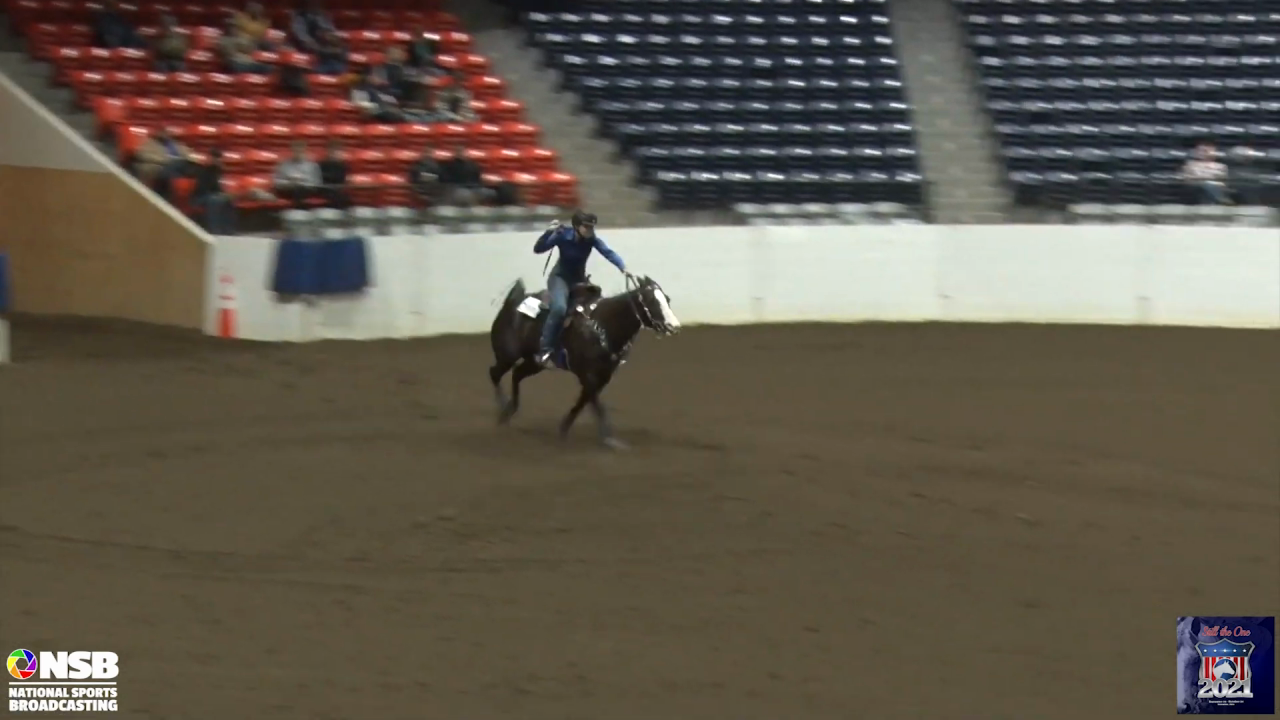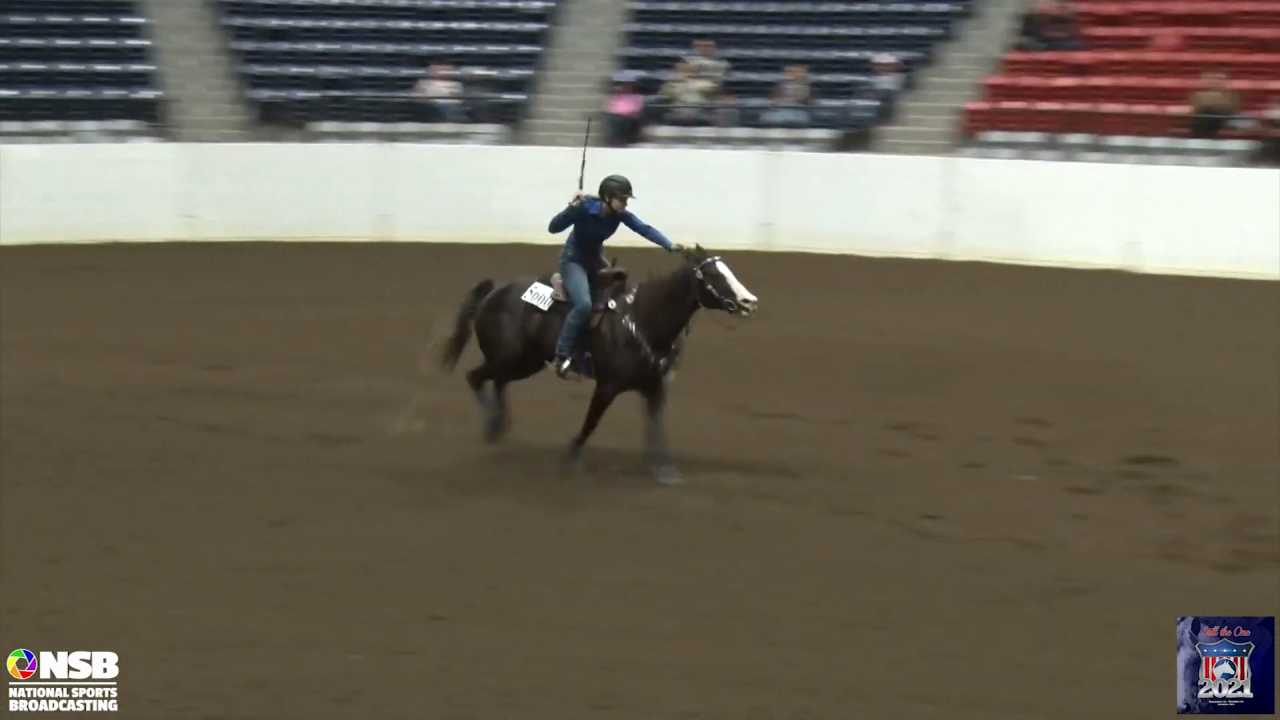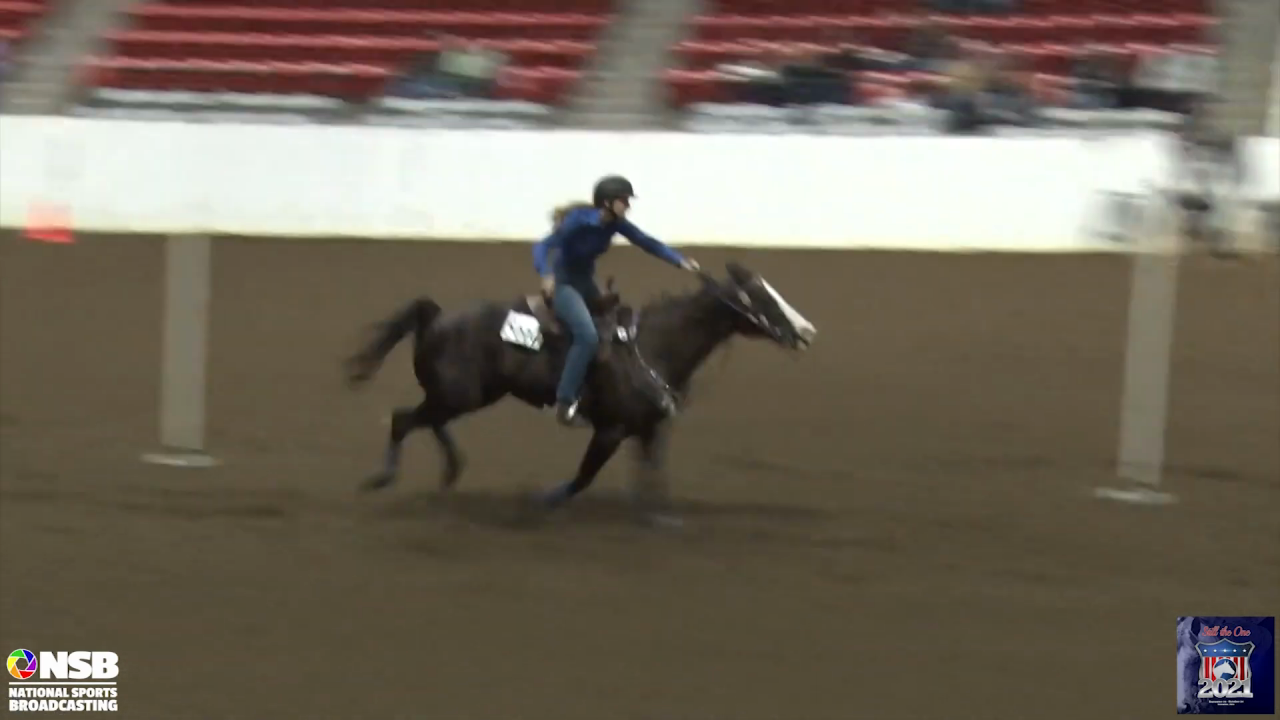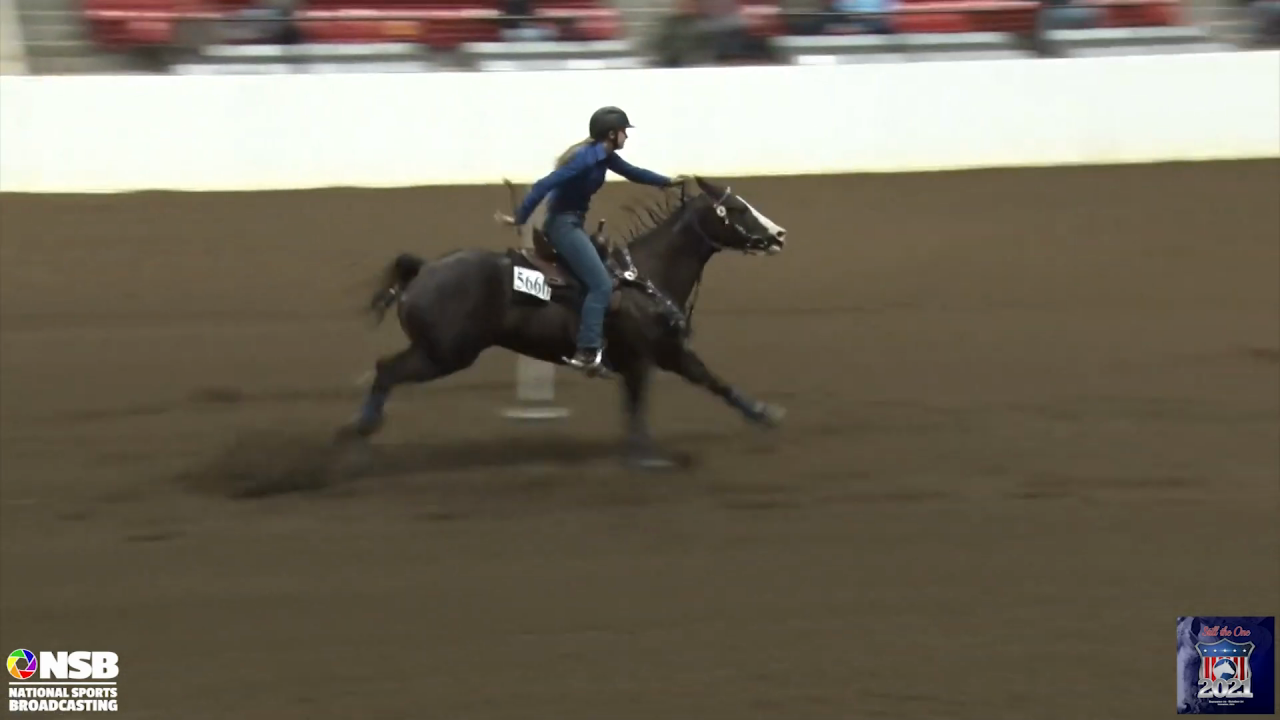
dt=0.7s
person 1, frame 1
left shoulder: (591, 239)
right shoulder: (563, 236)
left elbow: (608, 252)
right elbow: (538, 249)
left wrist: (623, 268)
right wrist: (549, 232)
left hip: (580, 280)
right hip: (560, 278)
right knee: (560, 309)
right ankle: (545, 350)
person 1, frame 2
left shoulder: (620, 214)
right shoulder: (585, 209)
left elbow: (645, 229)
right elbow: (554, 227)
left wrist: (670, 245)
right wrist: (571, 207)
left hip: (594, 260)
right hip: (573, 260)
right knee: (584, 304)
right ankle: (562, 357)
person 1, frame 3
left shoulder: (616, 223)
right shoulder: (578, 221)
left elbow: (649, 243)
right elbow: (542, 247)
left wrist: (681, 262)
right wrist: (546, 276)
left hip: (583, 282)
right hip: (561, 284)
right knee: (588, 337)
right ankle: (564, 402)
person 1, frame 4
left shoulder: (606, 156)
right shoulder: (585, 158)
left elbow: (632, 173)
right elbow: (544, 186)
left wrist: (668, 181)
right wrist: (519, 218)
left hip: (572, 224)
right hip: (563, 225)
left knee: (604, 277)
right knee: (602, 285)
right ankle: (586, 352)
